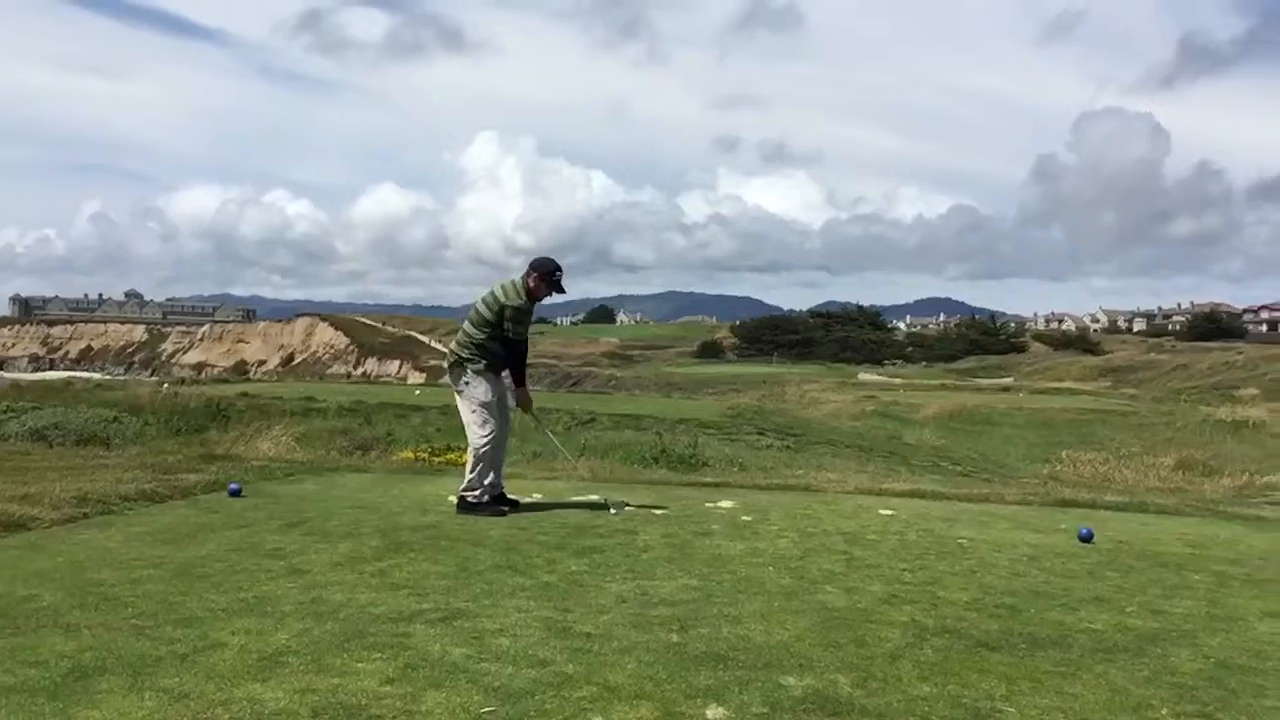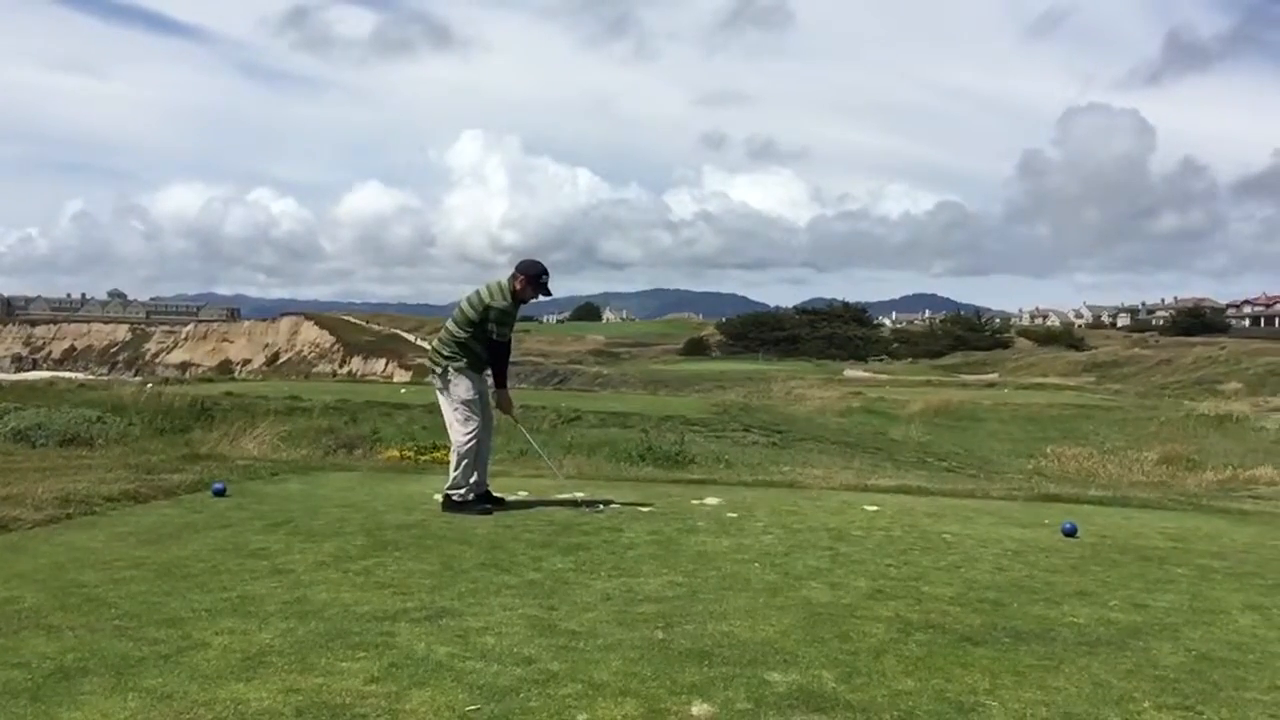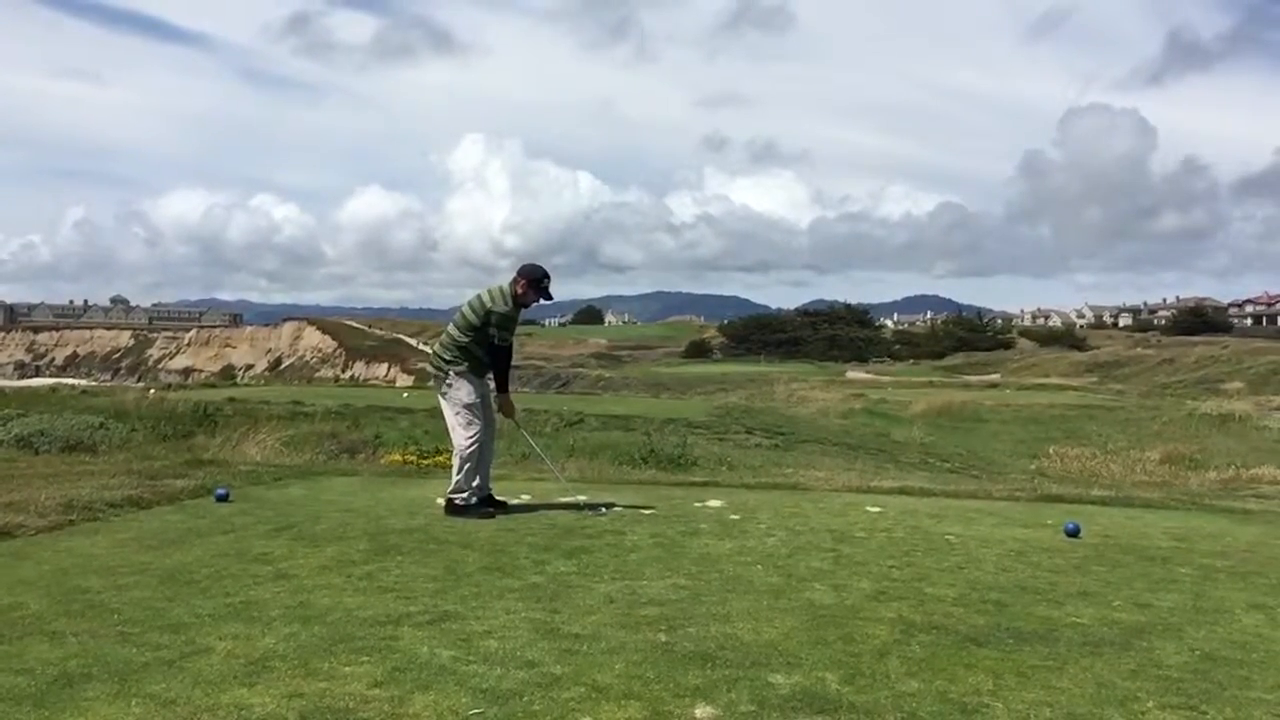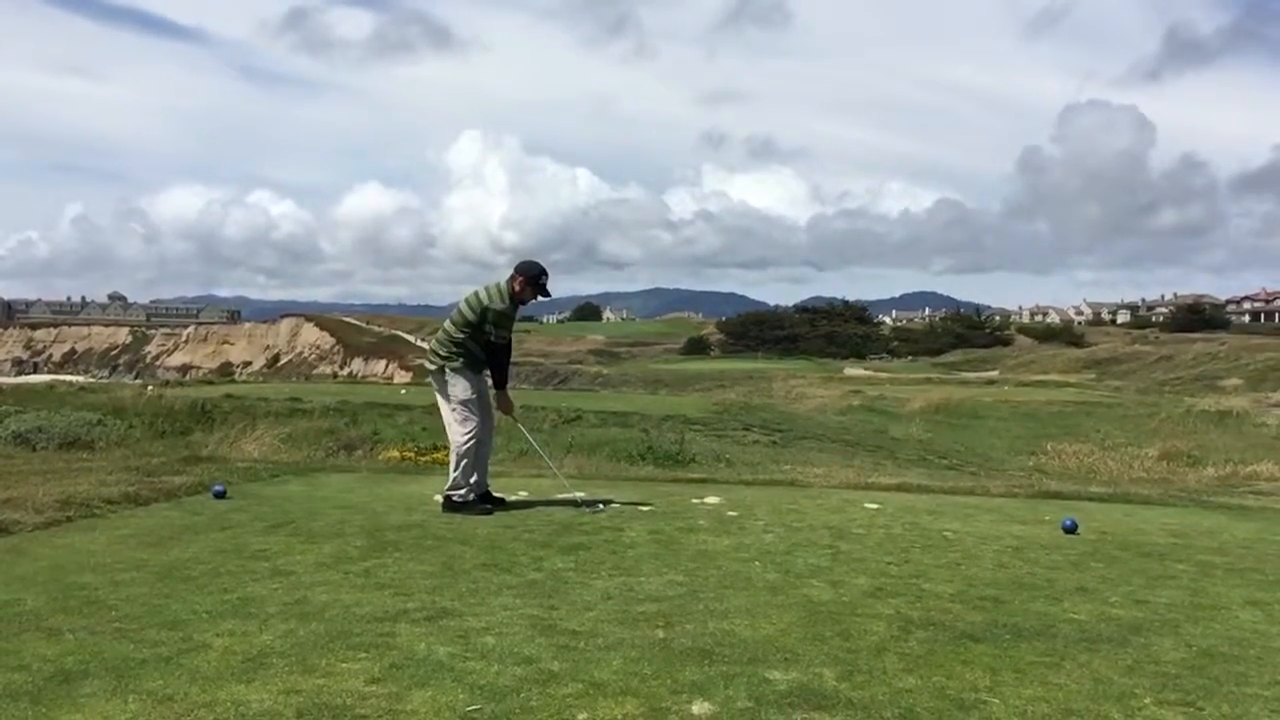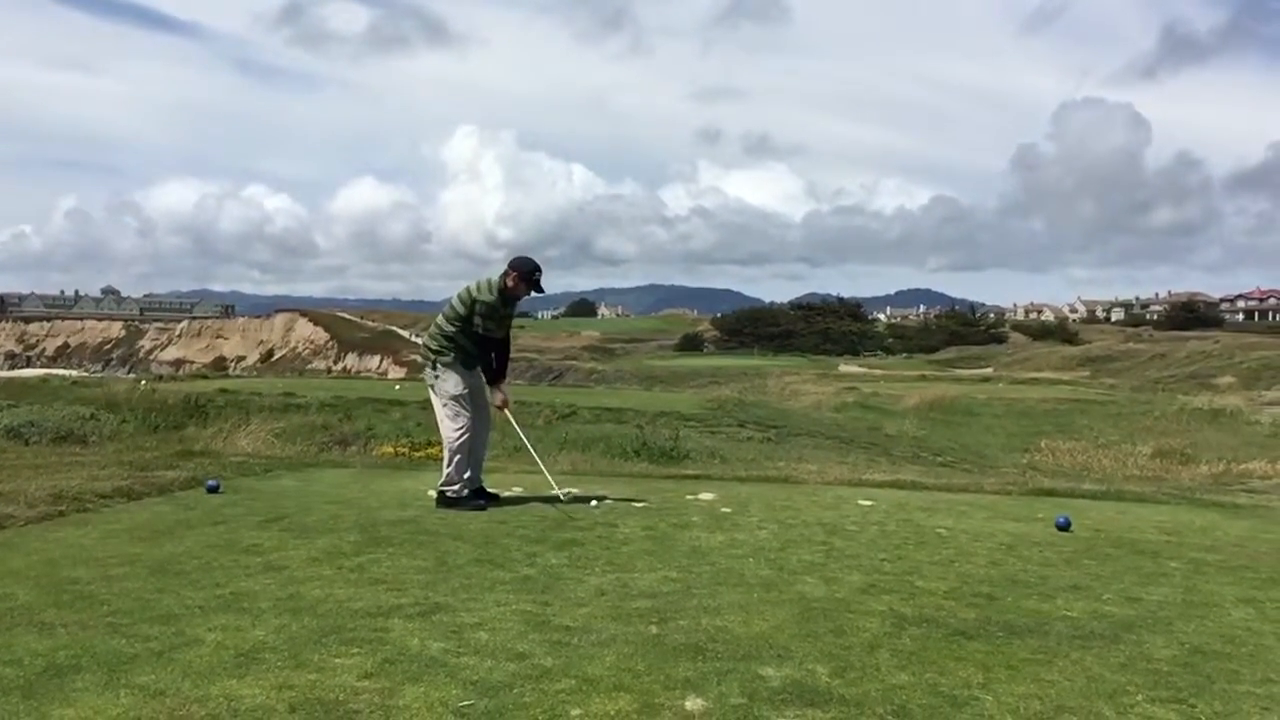
dt=1s
person 1, frame 1
left shoulder: (516, 293)
right shoulder: (516, 301)
left elbow: (515, 346)
right elbow: (514, 347)
left wrist: (518, 386)
right wrist: (521, 388)
left hip: (483, 366)
right hip: (471, 366)
left knee: (500, 429)
right knee: (485, 431)
left ankle: (491, 491)
right ankle: (470, 497)
person 1, frame 2
left shoulder: (502, 295)
right shoulder: (501, 302)
left elbow: (499, 347)
right elbow: (497, 348)
left wrist: (500, 387)
right wrist: (501, 390)
left hip: (465, 364)
right hip: (453, 364)
left knee: (483, 426)
right knee: (468, 429)
left ankle: (476, 489)
right ankle: (456, 495)
person 1, frame 3
left shoulder: (503, 300)
right shoulder: (502, 307)
left elbow: (500, 352)
right elbow: (498, 353)
left wrist: (501, 392)
right wrist: (503, 394)
left hip: (467, 368)
right hip: (454, 368)
left knee: (485, 430)
right knee: (470, 432)
left ankle: (479, 493)
right ankle: (459, 499)
person 1, frame 4
left shoulder: (503, 298)
right shoulder: (499, 305)
left elbow: (501, 349)
right elbow: (495, 350)
left wrist: (500, 388)
right wrist: (502, 391)
left hip: (466, 365)
right hip: (450, 364)
left knee: (484, 427)
right knee: (467, 427)
left ankle: (477, 489)
right ankle: (457, 496)
person 1, frame 5
left shoulder: (506, 300)
right shoulder: (487, 297)
left elbow: (502, 342)
right elbow: (483, 345)
left wrist: (500, 381)
right wrist: (493, 387)
left hip: (465, 360)
right hip: (443, 358)
left knee: (480, 422)
right knee: (459, 423)
left ankle: (471, 485)
right ankle: (450, 492)
